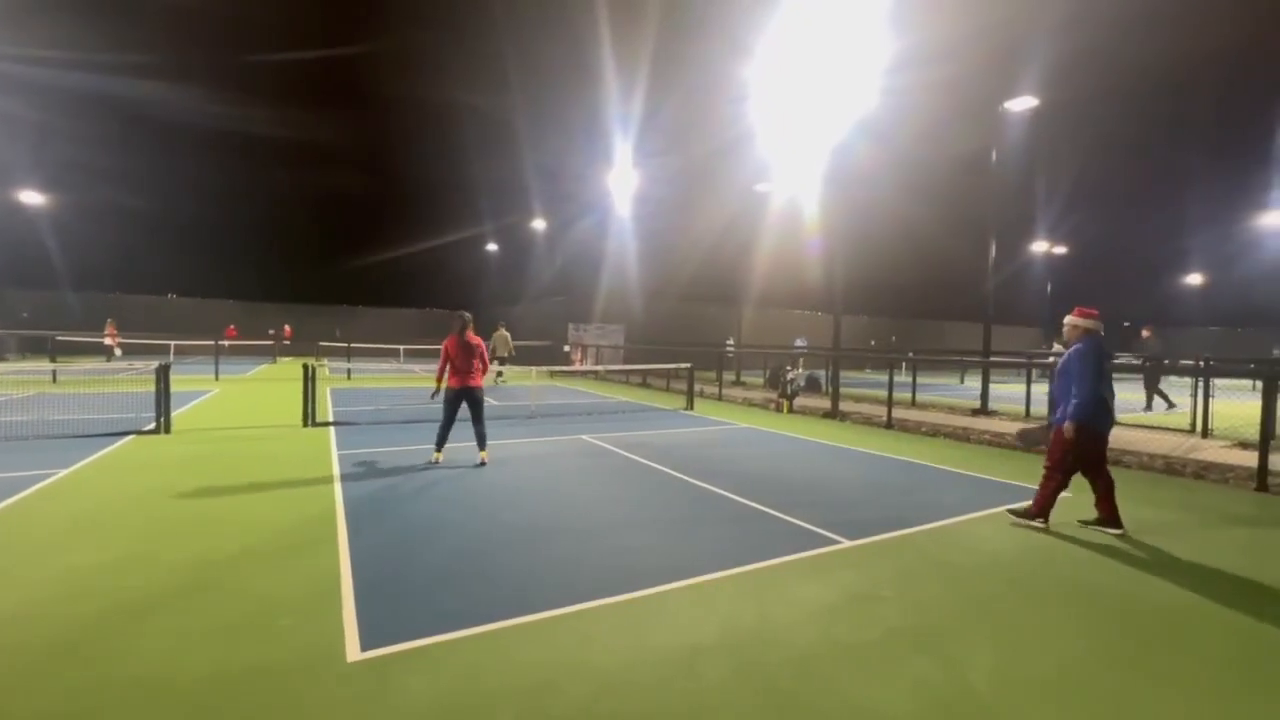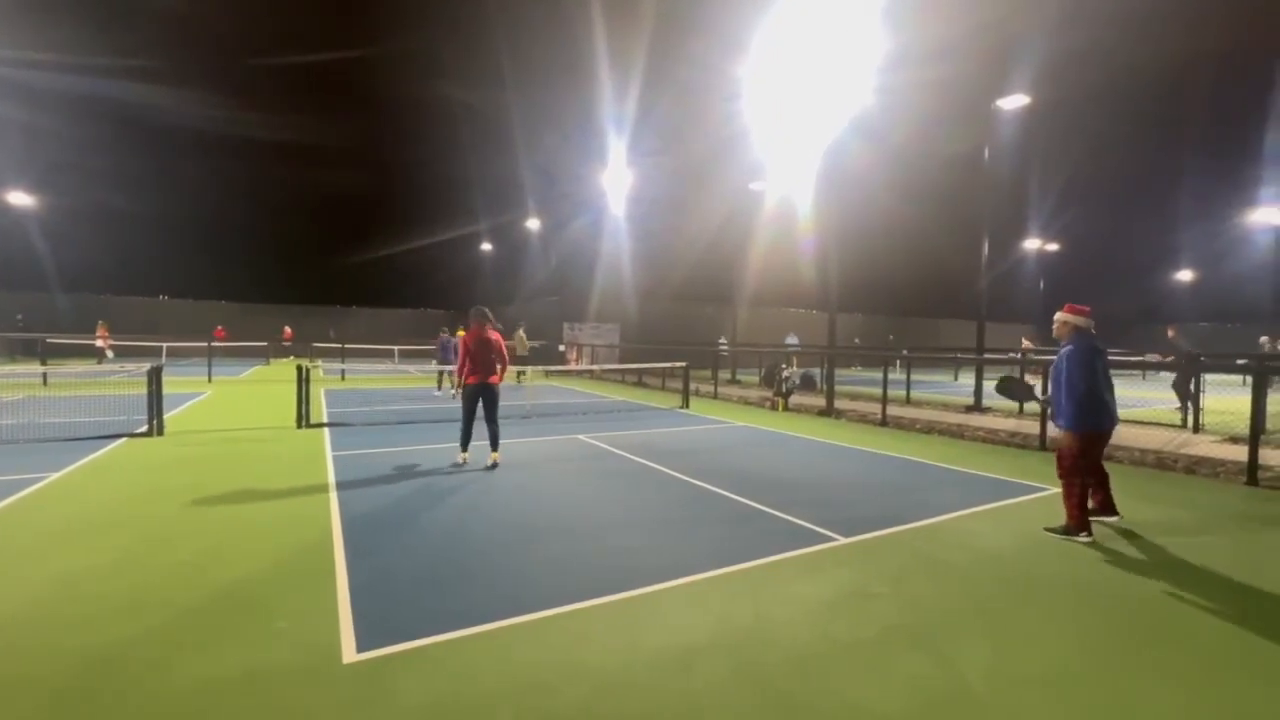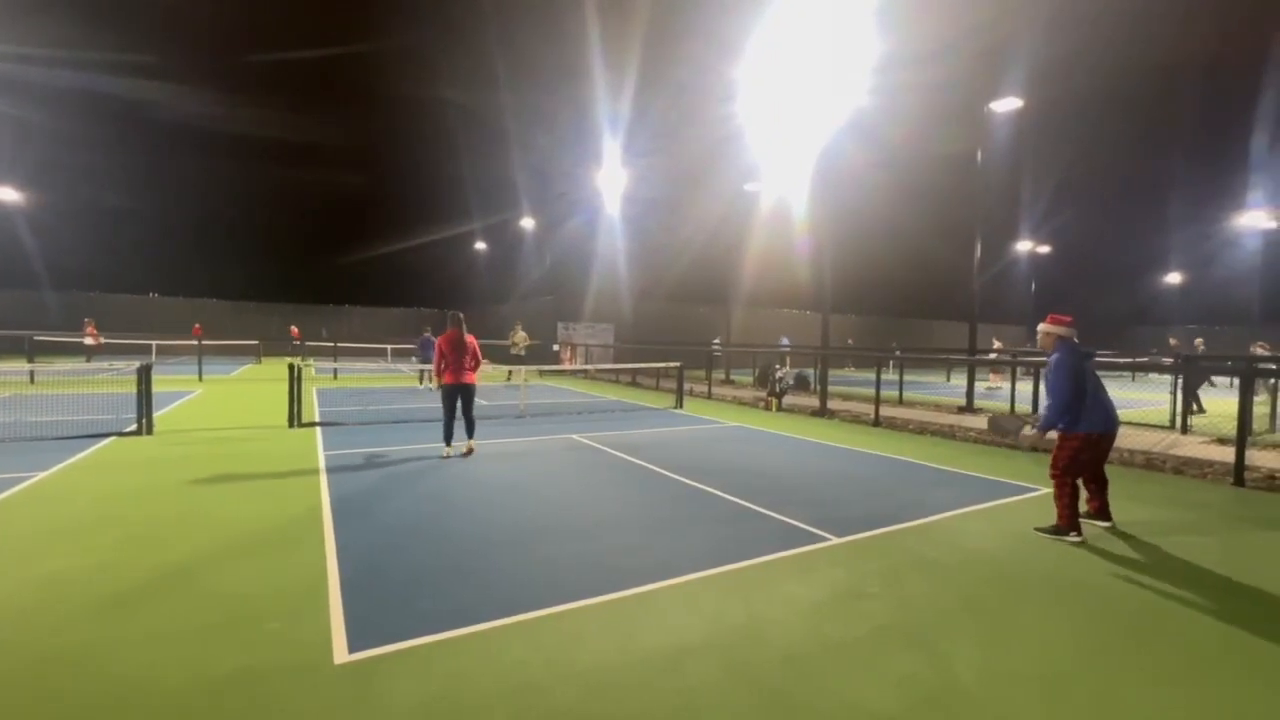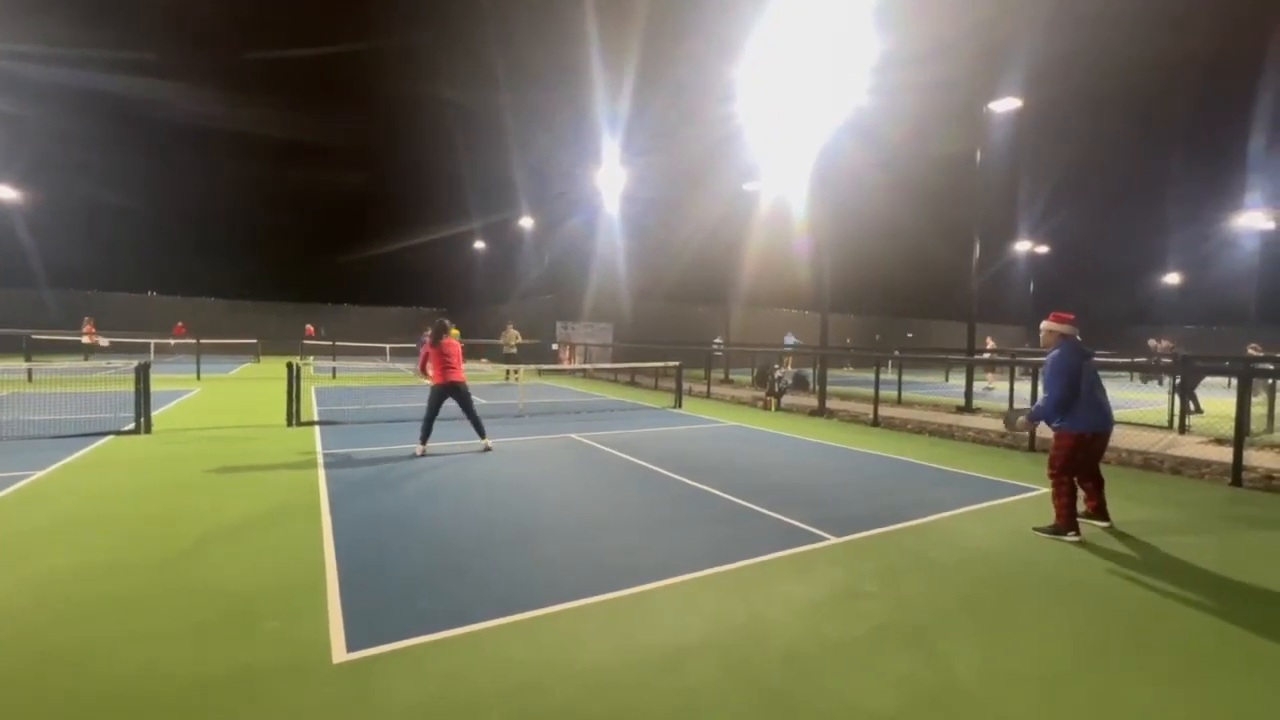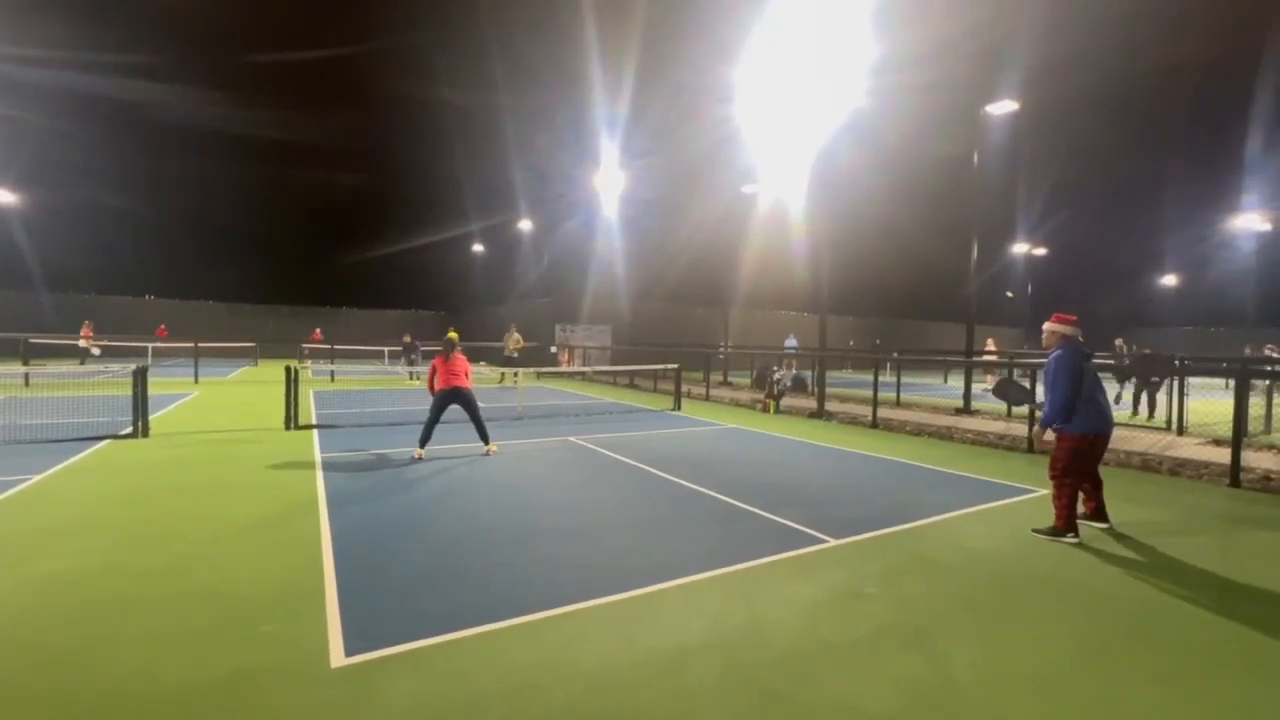
dt=1s
person 1, frame 1
left shoulder: (1081, 352)
right shoulder: (1095, 351)
left elbow: (1083, 390)
left wrist: (1072, 418)
left hip: (1077, 424)
right hip: (1097, 424)
left knee: (1056, 468)
right knee: (1097, 471)
left ankle: (1038, 514)
right ankle: (1109, 518)
person 1, frame 2
left shoulder: (1073, 352)
right shoulder: (1091, 350)
left elbow: (1074, 394)
left wrist: (1068, 428)
right wrist: (1053, 398)
left hip: (1082, 424)
right hip: (1100, 420)
left knee: (1071, 472)
right knee: (1091, 466)
left ankle: (1078, 527)
right ankle: (1105, 508)
person 1, frame 3
left shoulder: (1060, 360)
right shoulder: (1074, 357)
left elbow: (1060, 401)
left wrist: (1041, 429)
right wrist: (1046, 422)
left hip: (1083, 428)
right hip: (1103, 423)
left knee: (1062, 473)
right knee: (1092, 470)
left ankle: (1068, 527)
right ankle: (1100, 512)
person 1, frame 4
left shoulder: (1059, 357)
right shoulder: (1077, 356)
left elbow: (1055, 397)
left wrist: (1030, 418)
right wrist: (1042, 416)
left hip: (1077, 426)
right hip: (1097, 422)
left knee: (1060, 473)
right knee: (1087, 469)
left ankle: (1066, 527)
right ankle: (1098, 512)
person 1, frame 5
left shoulder: (1060, 358)
right shoulder: (1078, 357)
left elbow: (1059, 398)
left wrist: (1043, 425)
right wrist: (1043, 408)
left hip: (1078, 428)
right hip: (1097, 424)
left knee: (1062, 475)
right knee: (1085, 471)
left ankle: (1065, 528)
right ankle: (1097, 513)
